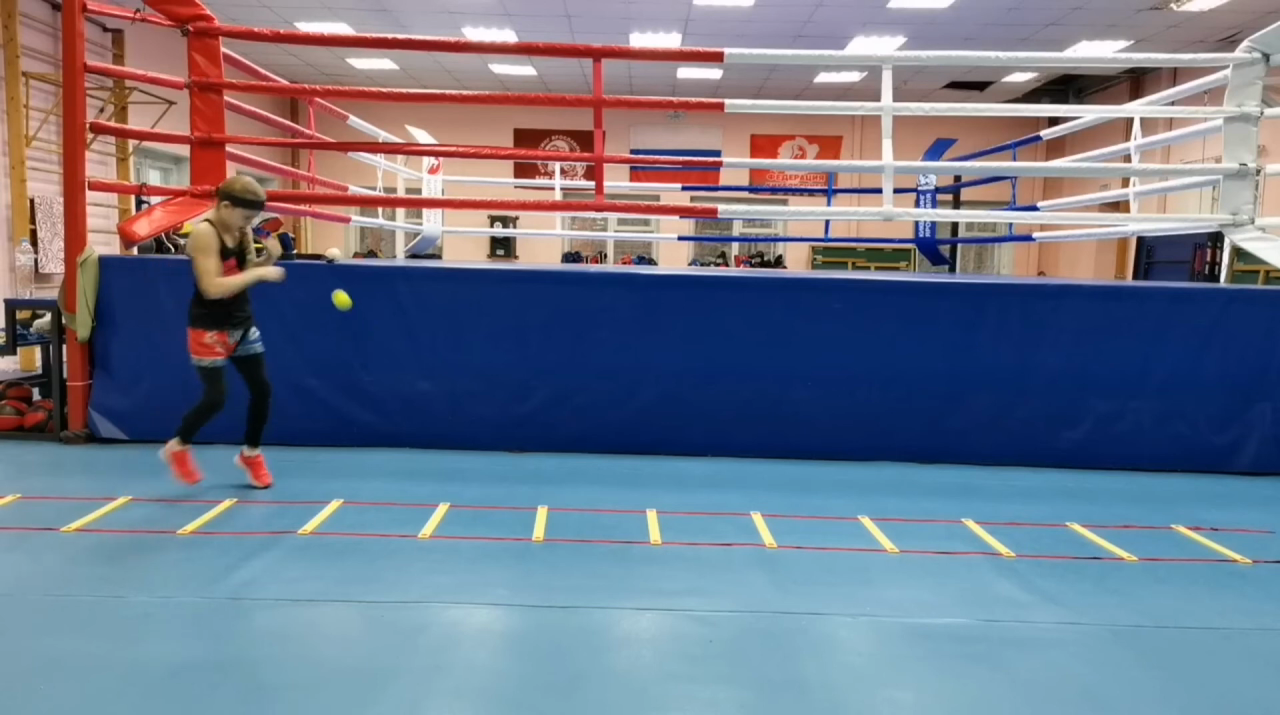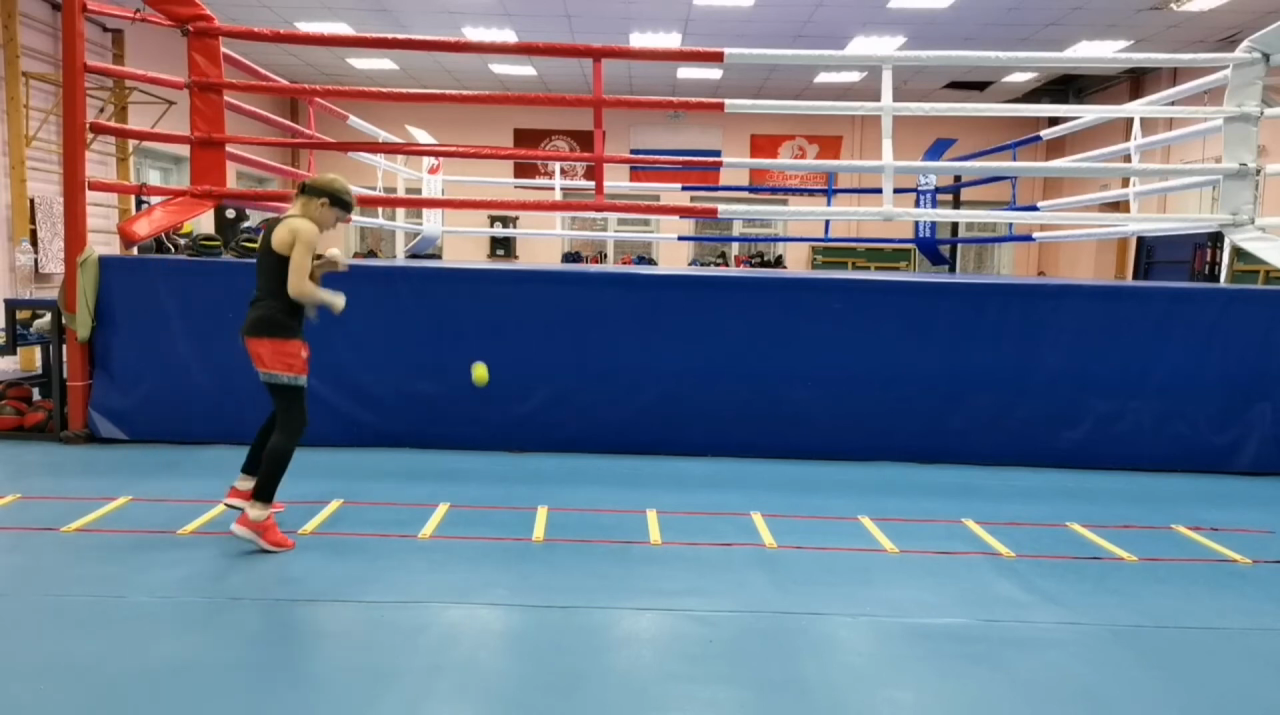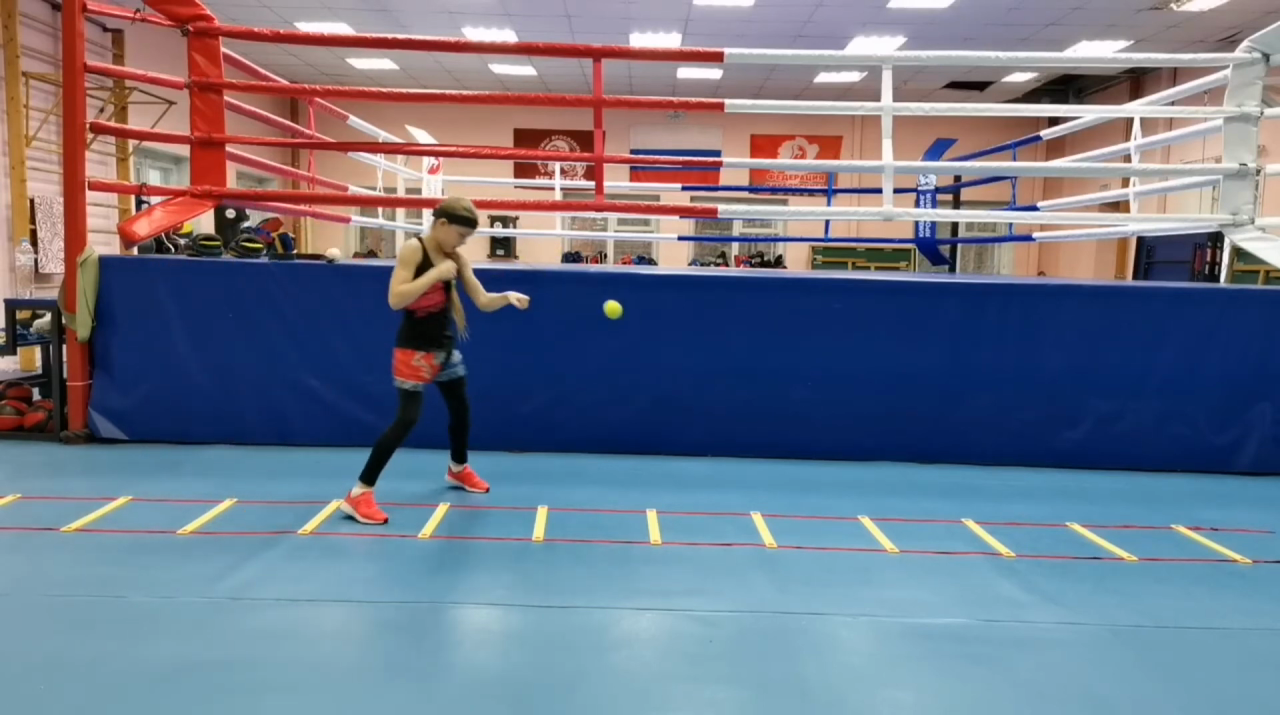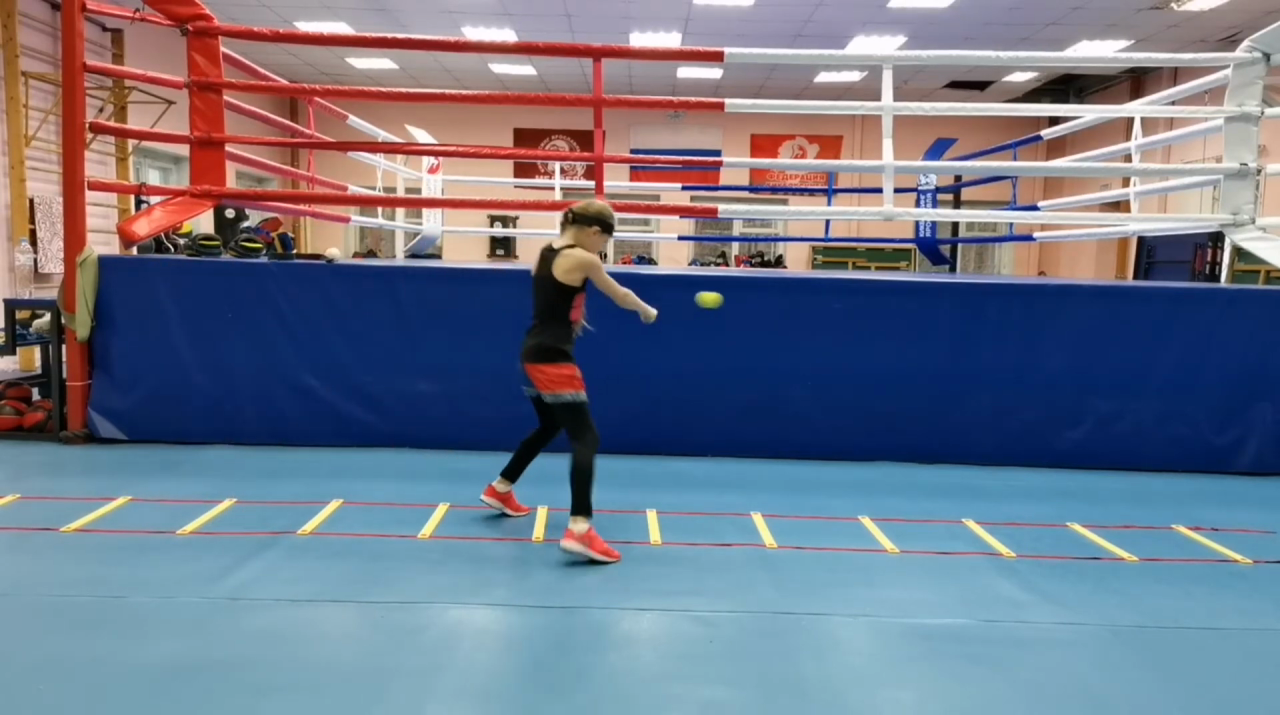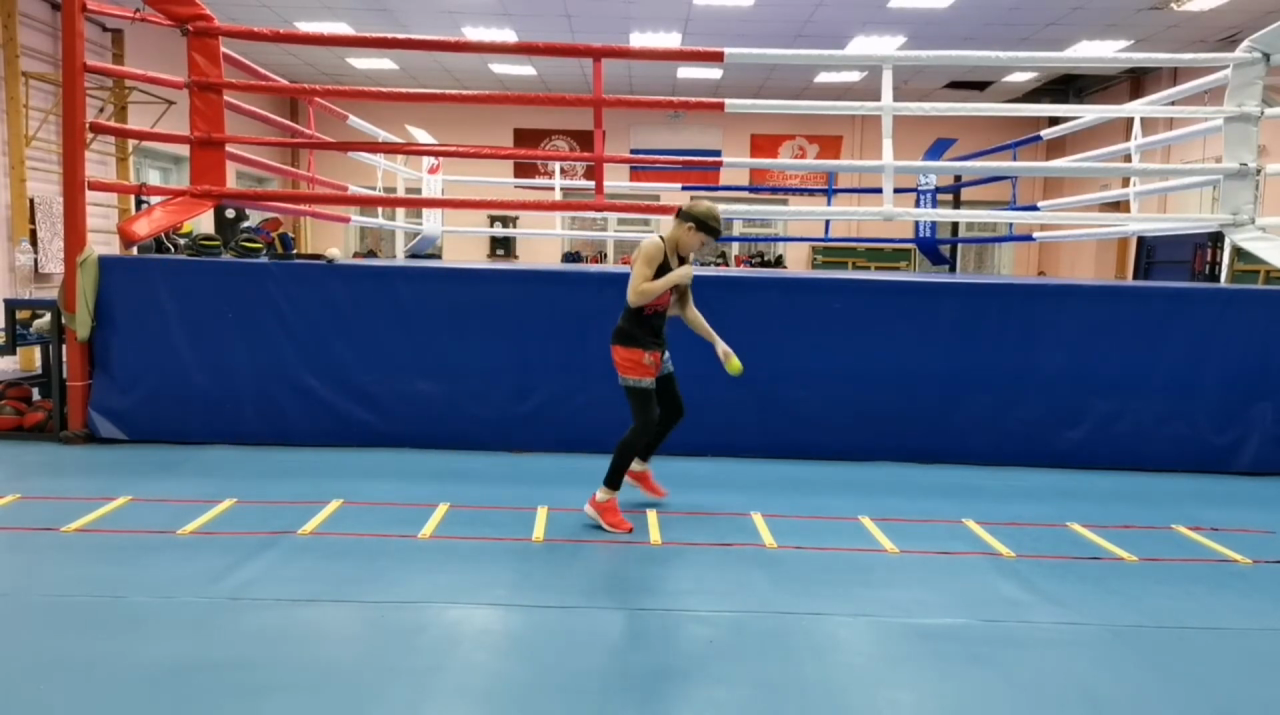
dt=1s
person 1, frame 1
left shoulder: (242, 232)
right shoulder: (202, 234)
left elbow: (246, 275)
right elbow: (213, 288)
left wrist: (268, 260)
right wrist: (258, 274)
left hip: (242, 323)
right hip: (209, 327)
left knee: (262, 389)
right knee: (215, 397)
left ankle: (251, 453)
right ankle: (177, 446)
person 1, frame 2
left shoulder: (281, 227)
right shoulder: (303, 229)
right elbow: (299, 290)
left wrist: (326, 265)
right wrist: (332, 300)
left hip: (261, 330)
right hip: (277, 335)
left knee: (284, 414)
right knee: (293, 423)
left ankle: (247, 488)
right ankle: (257, 514)
person 1, frame 3
left shoulder: (457, 260)
right shoulder: (412, 249)
left elbow: (483, 302)
right elbow: (395, 300)
left wrist: (507, 298)
right wrist: (435, 274)
left hip: (445, 348)
right hip: (415, 349)
left knee: (461, 410)
right knee: (406, 420)
left ankle: (459, 467)
right ankle: (360, 492)
person 1, frame 4
left shoulder: (546, 253)
right shoulder: (582, 259)
right elbow: (623, 298)
right wrist: (647, 310)
left hip: (535, 354)
right hip: (552, 359)
left knee: (548, 429)
right knee: (585, 438)
left ankle: (500, 489)
right ankle: (580, 528)
person 1, frame 5
left shoulder: (682, 259)
right shoulder: (653, 247)
left elbow: (686, 309)
right elbow: (634, 297)
left wrist: (717, 341)
right wrist: (674, 278)
left hip: (654, 345)
right hip: (631, 345)
left knee: (674, 410)
right knee: (646, 420)
left ankle: (639, 467)
right ankle: (603, 498)
